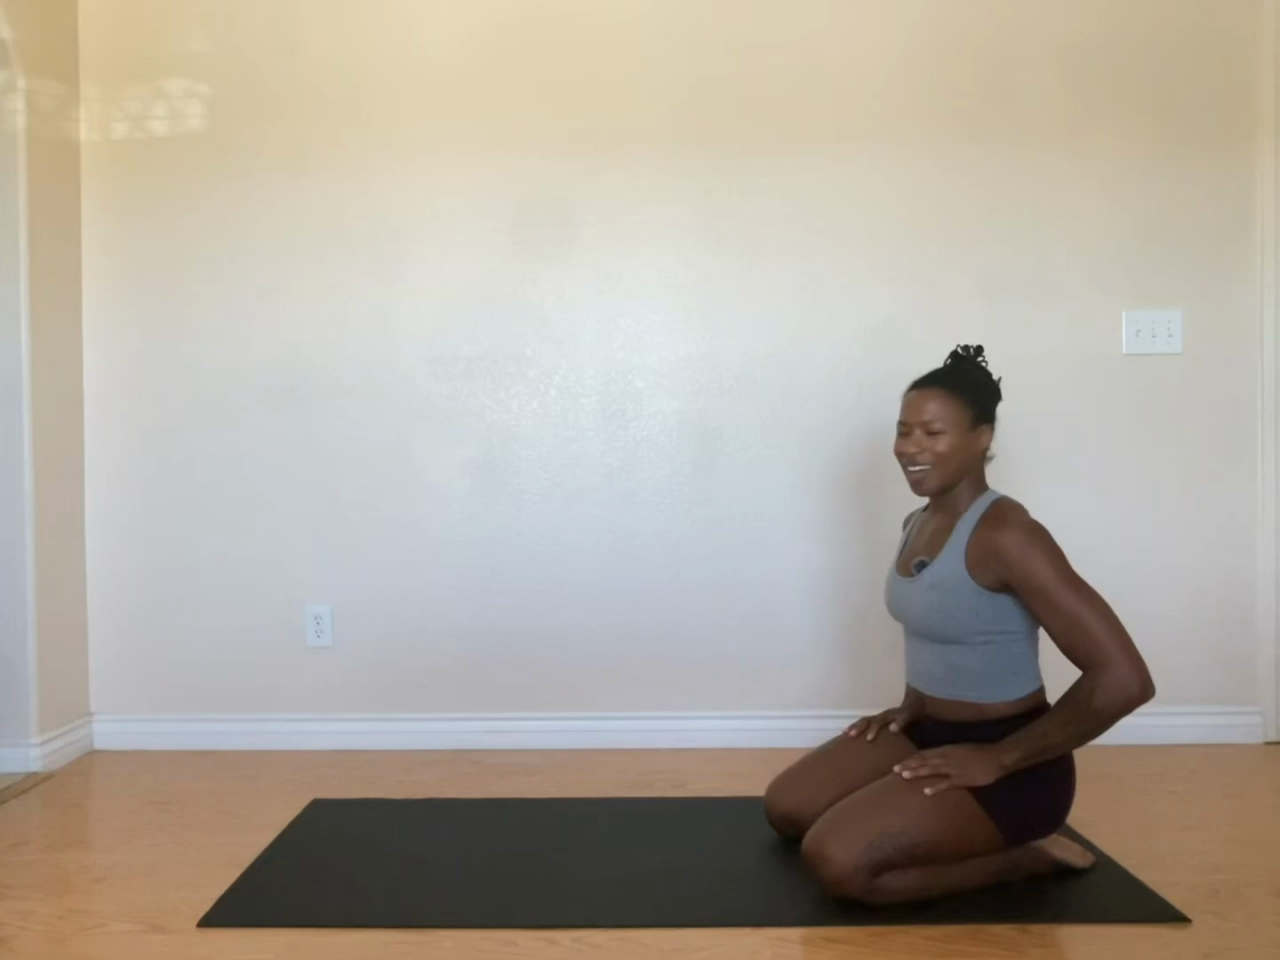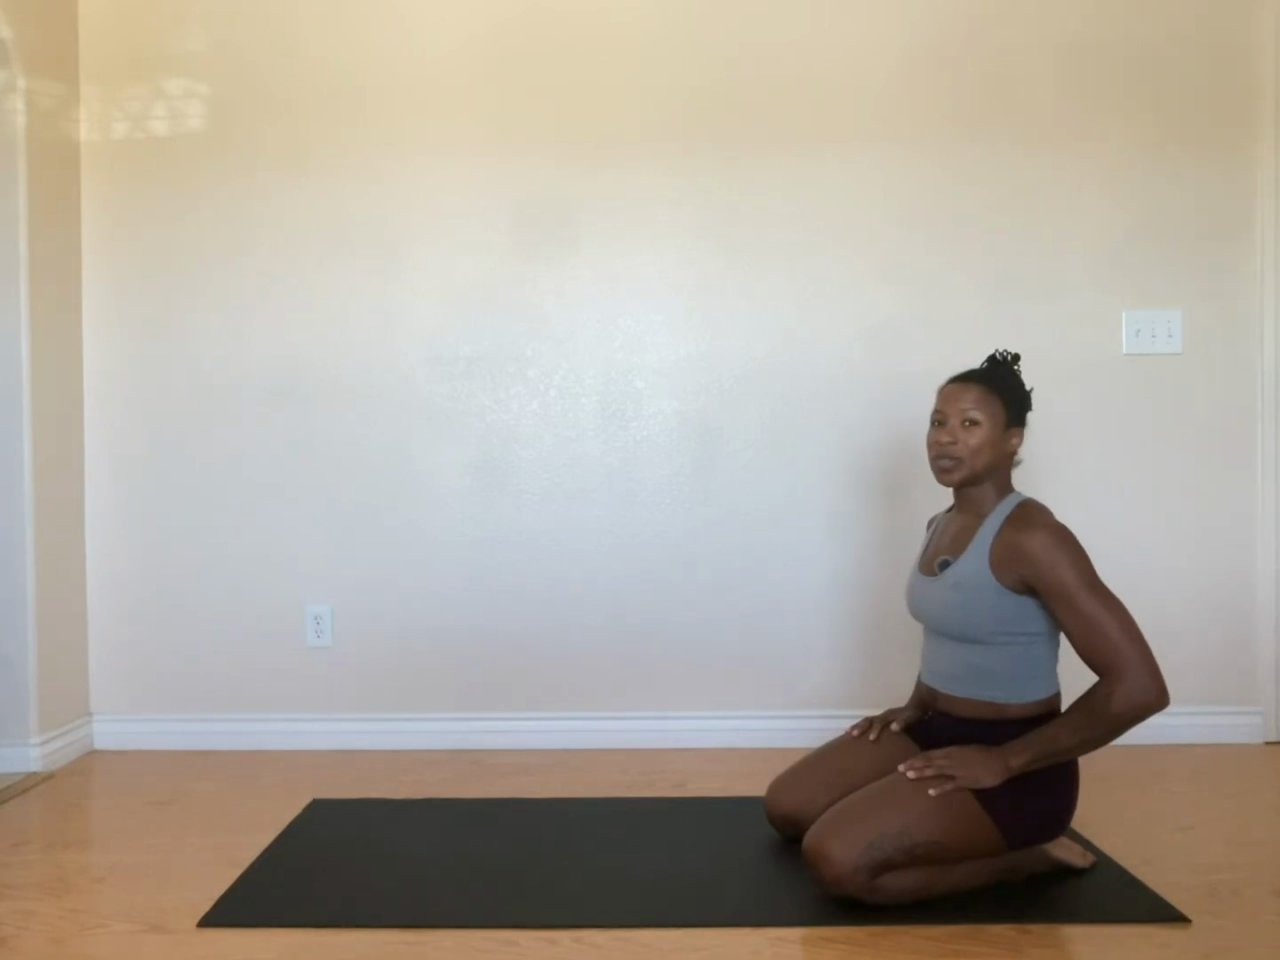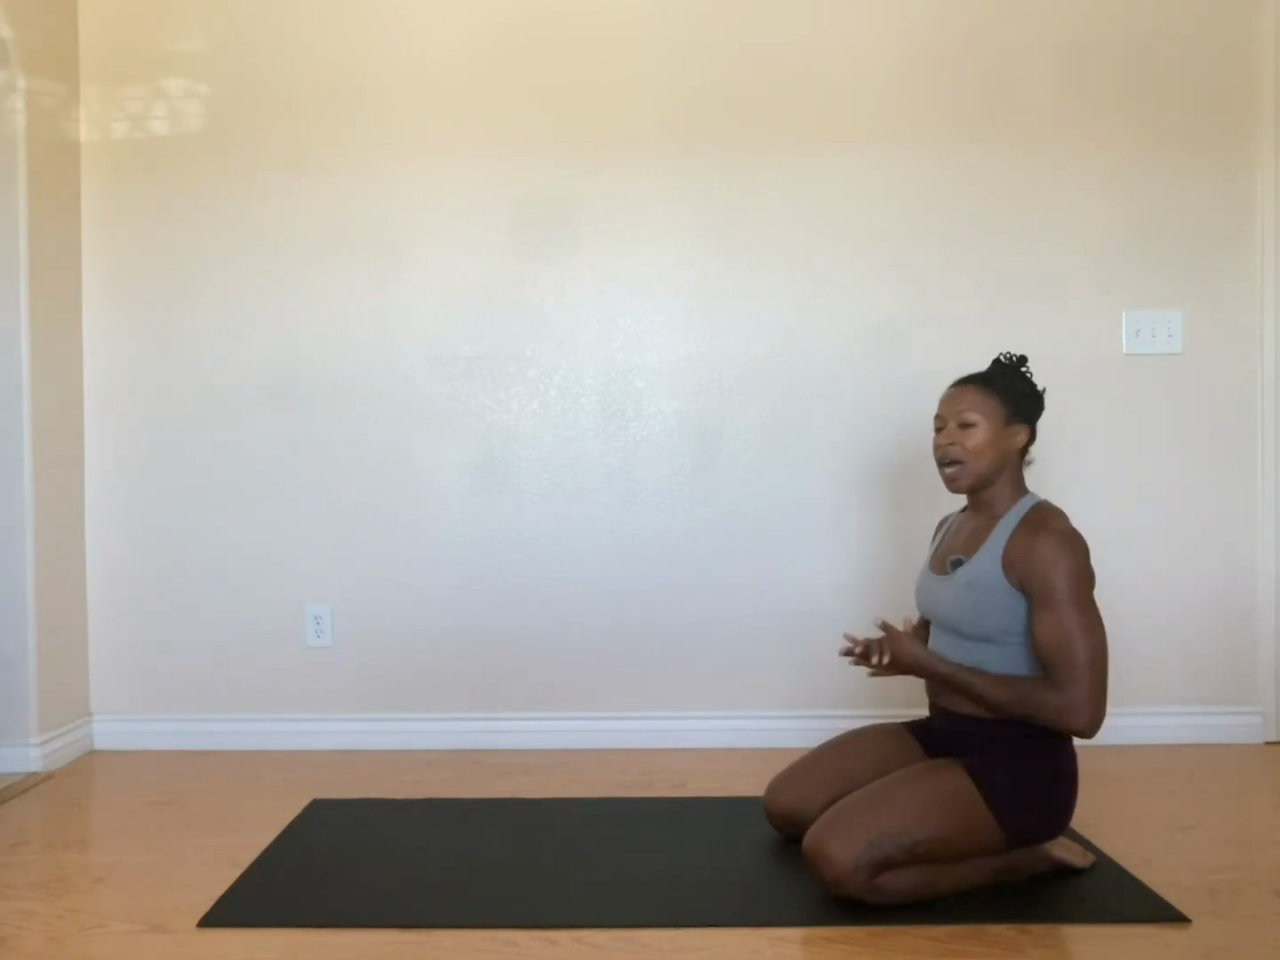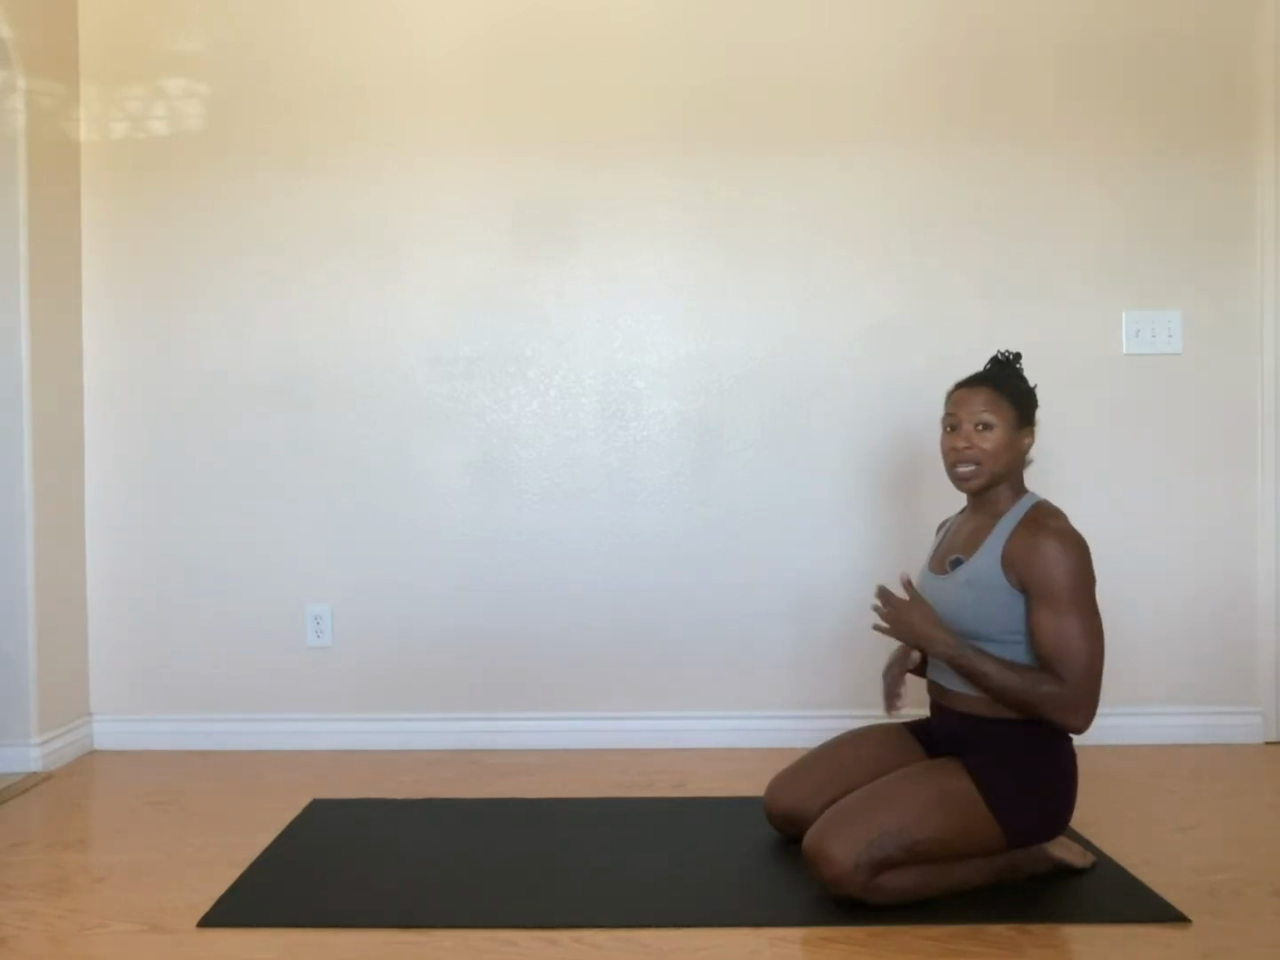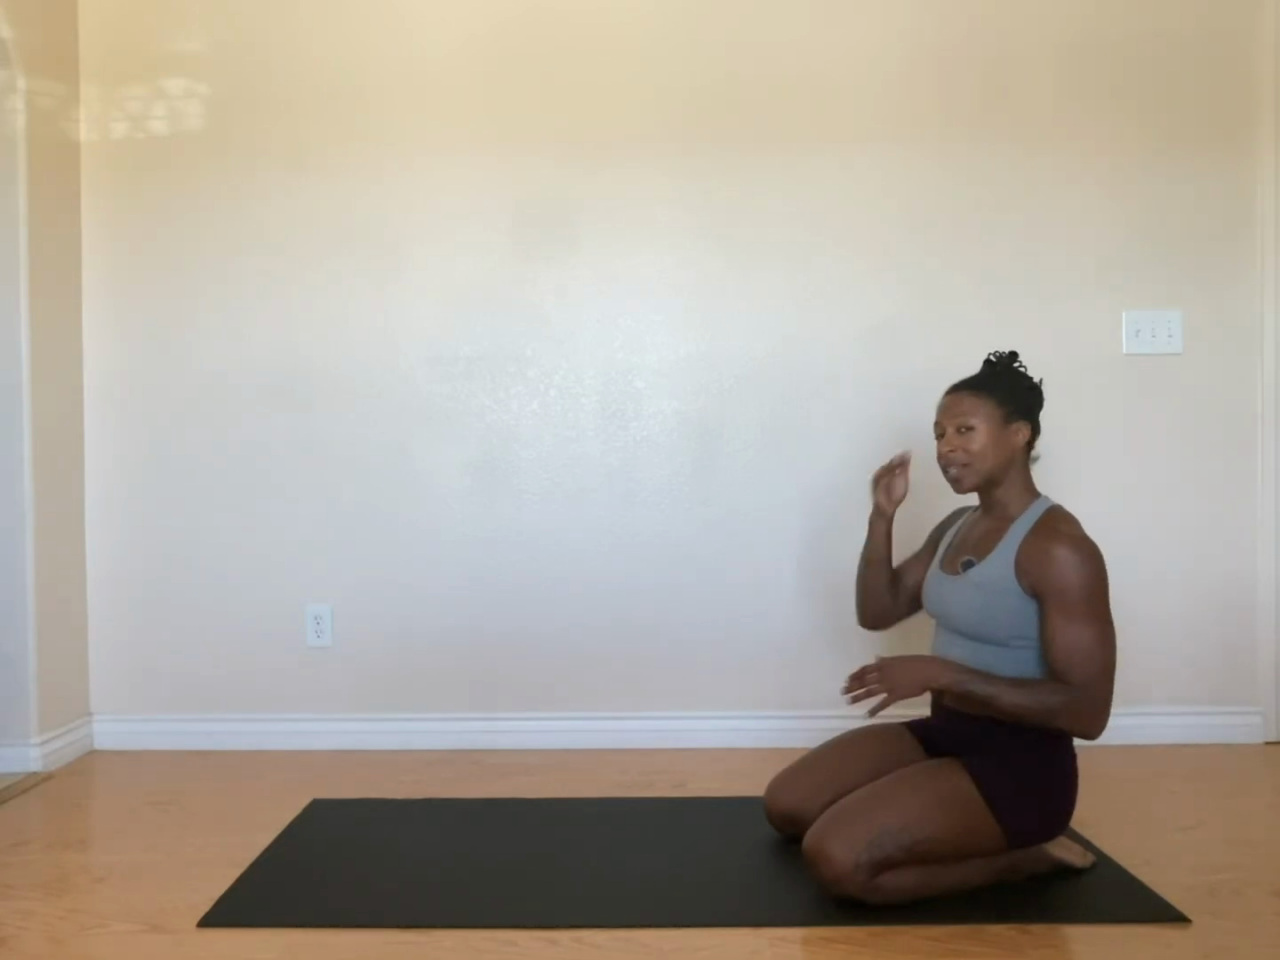
dt=1s
person 1, frame 1
left shoulder: (1007, 534)
right shoulder: (919, 525)
left elbow: (1125, 679)
left wrist: (998, 760)
right wrist: (908, 708)
left hip: (1007, 765)
right hip: (933, 732)
left knee: (838, 860)
right knee: (785, 807)
left ankle: (1031, 854)
right ankle: (971, 832)
person 1, frame 2
left shoulder: (1031, 536)
right shoulder: (943, 527)
left elbow: (1139, 686)
left wrist: (1005, 762)
right wrist: (914, 706)
left hip: (1014, 765)
right hip: (940, 731)
left knee: (838, 859)
right knee: (786, 807)
left ankle: (1031, 857)
right ankle: (972, 833)
person 1, frame 3
left shoulder: (1044, 540)
right shoulder: (952, 528)
left elbow: (1079, 708)
left wrist: (929, 666)
right wrist: (894, 652)
left hip: (1016, 765)
right hip: (941, 733)
left knee: (839, 860)
right knee: (784, 805)
left ankle: (1030, 855)
right ankle: (970, 836)
person 1, frame 4
left shoulder: (1047, 541)
right shoulder: (955, 528)
left elbow: (1075, 705)
left wrist: (935, 640)
right wrist: (913, 653)
left hip: (1018, 764)
right hip: (943, 733)
left knee: (839, 858)
right knee: (786, 804)
left ankle: (1029, 856)
right ankle: (983, 835)
person 1, frame 5
left shoulder: (1059, 548)
right shoulder: (957, 527)
left elbow: (1086, 710)
right elbow: (877, 612)
left wrist: (939, 673)
right wrist: (882, 515)
left hip: (1019, 765)
right hip: (944, 733)
left knee: (838, 858)
right knee: (786, 804)
left ankle: (1029, 856)
right ankle: (975, 834)
